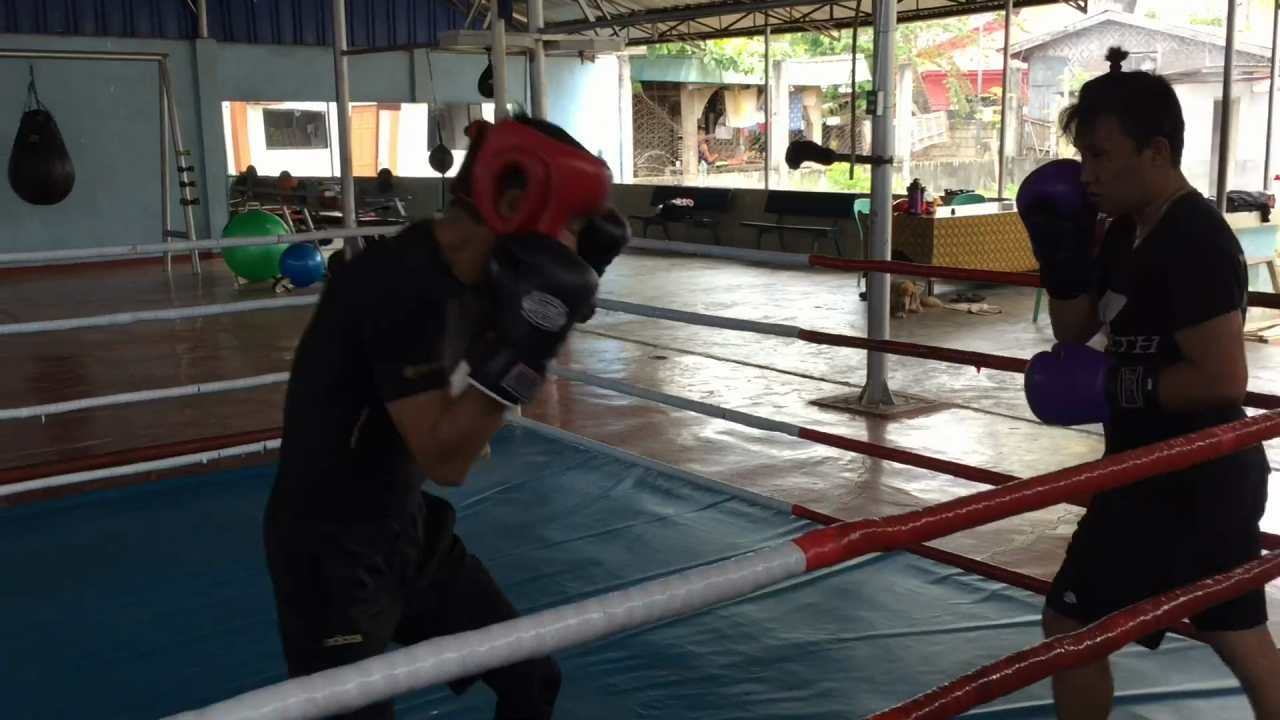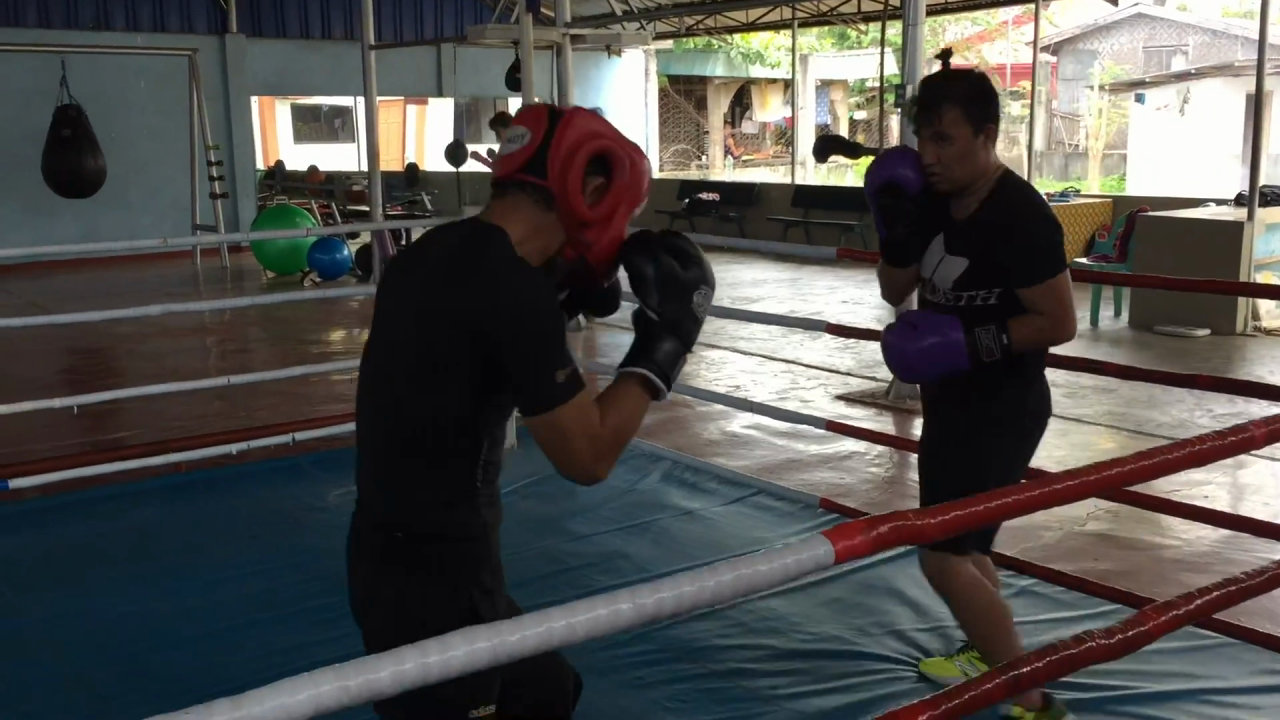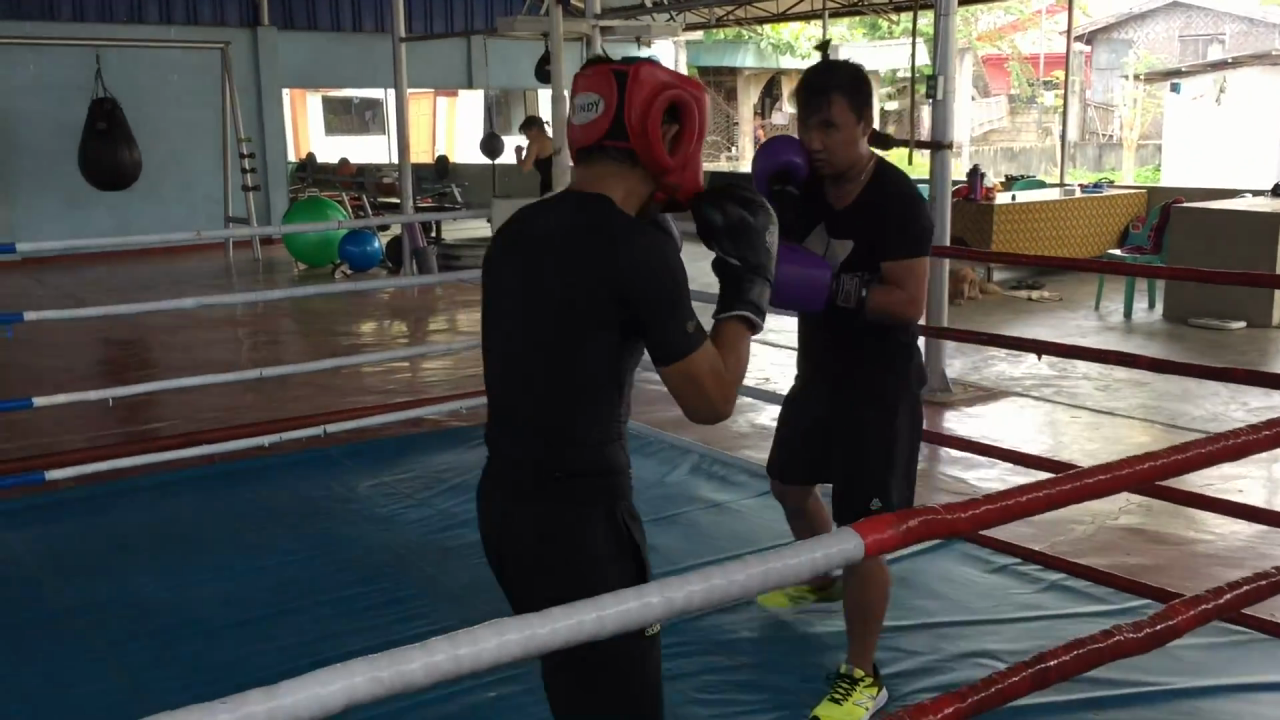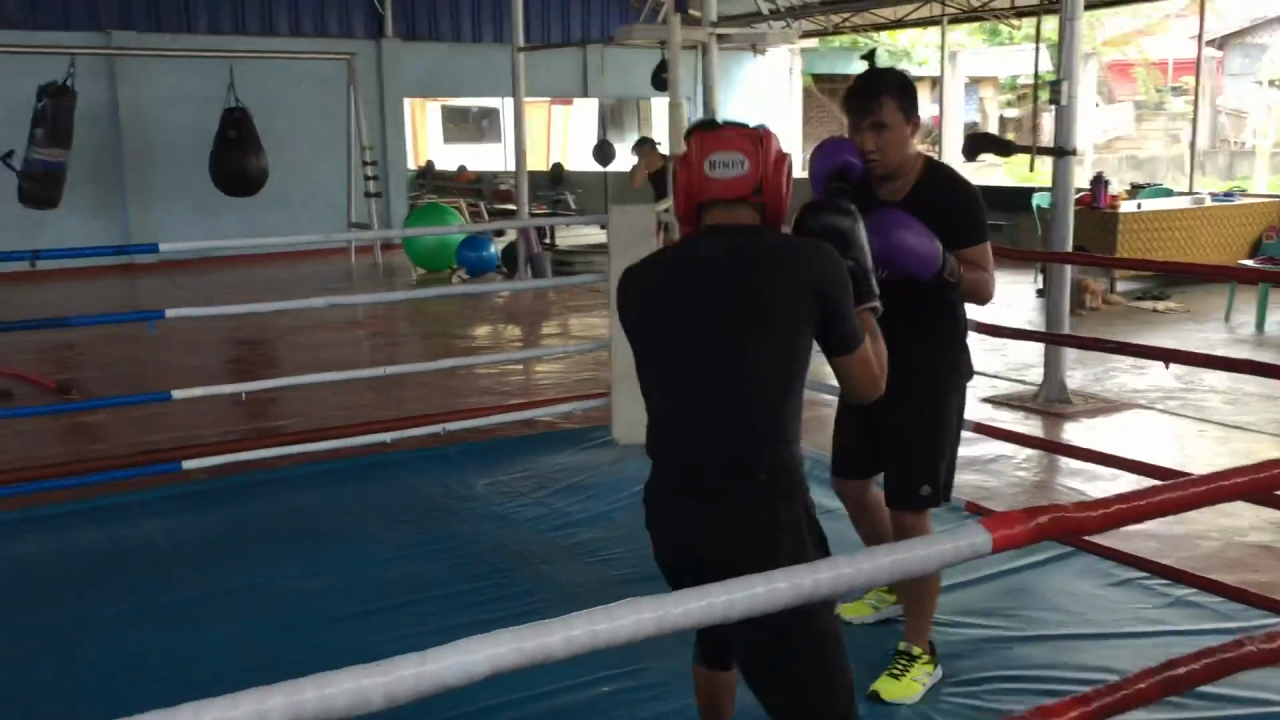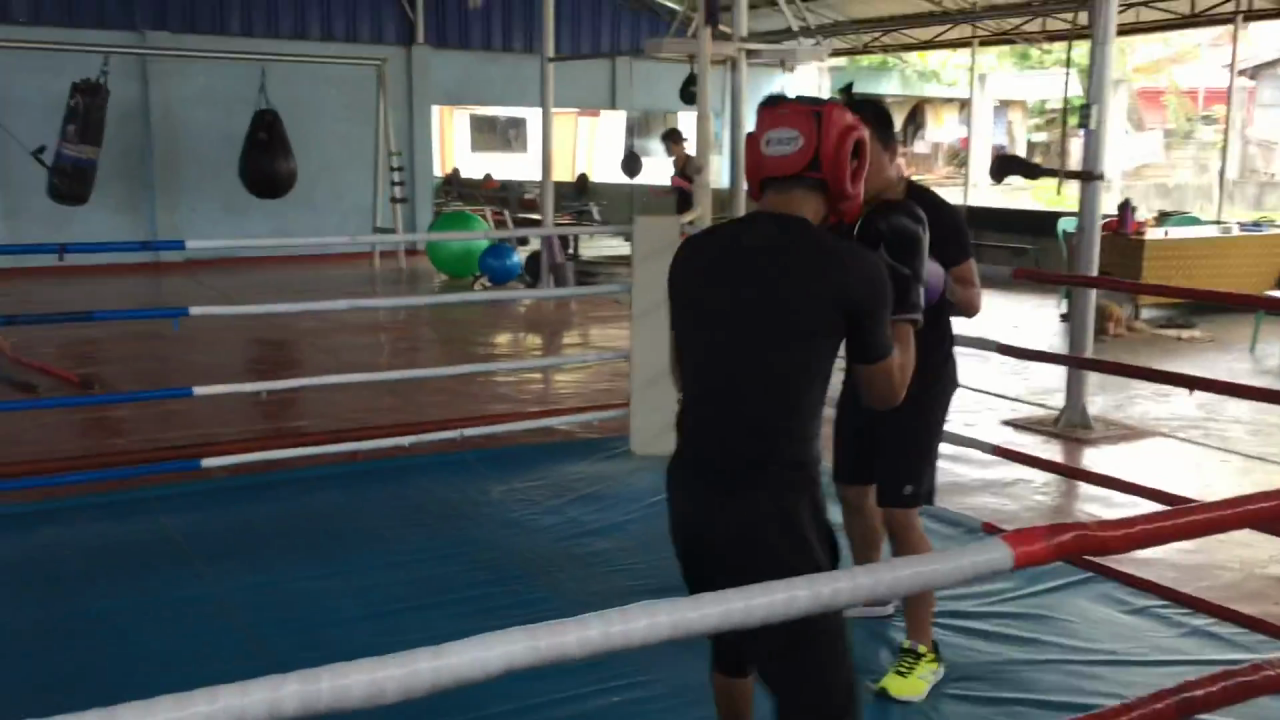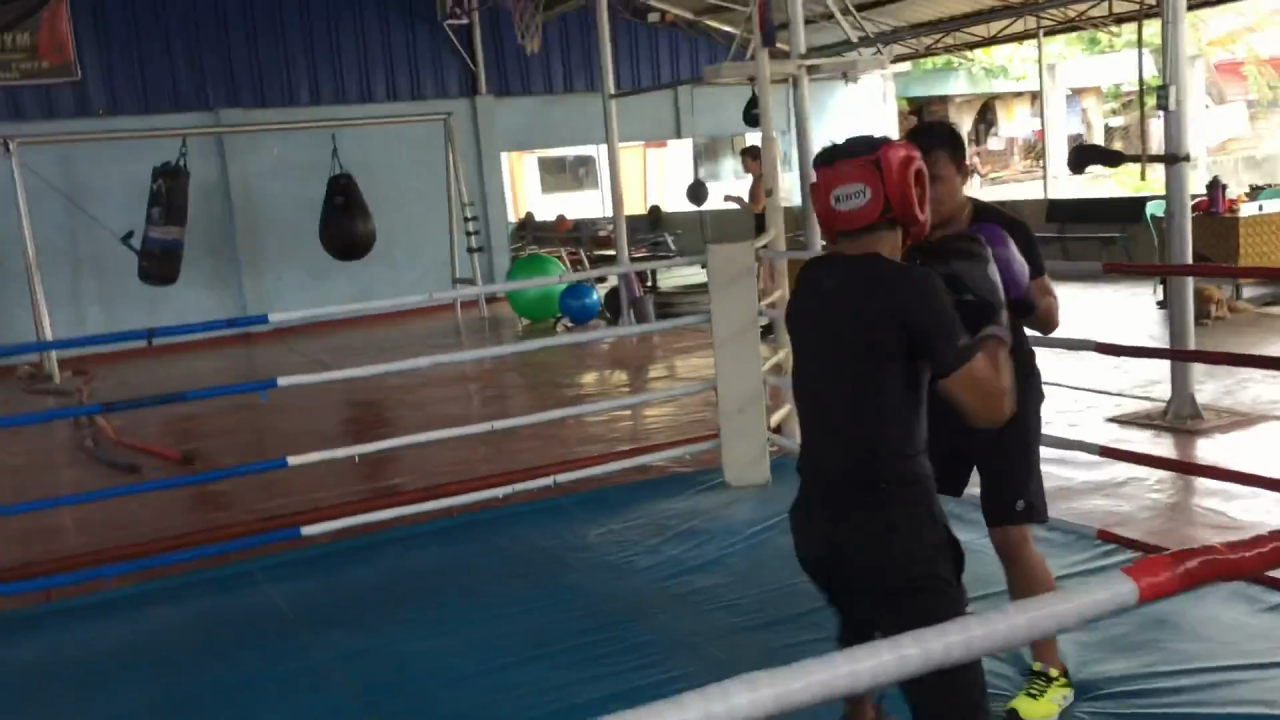
dt=0.7s
person 1, frame 1
left shoulder: (1192, 246)
right shoulder: (1128, 228)
left elbow: (1221, 380)
right elbow: (1076, 328)
left wrist: (1117, 389)
right wrist: (1060, 254)
left hip: (1181, 481)
right hip: (1213, 472)
left knee: (1069, 626)
person 1, frame 2
left shoulder: (1021, 216)
right shoulder: (934, 199)
left elbow: (1057, 322)
right elbow: (896, 291)
left wrist: (972, 344)
right wrist: (895, 232)
left hip: (1000, 409)
right hip: (952, 405)
left knee: (945, 554)
right knee: (952, 543)
right ankle: (988, 654)
person 1, frame 3
left shoulder: (897, 200)
right shoulder: (801, 184)
left elbow: (909, 302)
right elbow: (771, 273)
left wrist: (833, 288)
right wrist: (772, 217)
left hip: (881, 380)
right hip: (818, 367)
left knee: (858, 527)
right knee: (790, 484)
right ankle: (818, 582)
person 1, frame 4
left shoulder: (951, 195)
right shoulder: (853, 187)
left elbow: (983, 286)
left wrist: (938, 264)
left hip: (930, 371)
left knee: (909, 512)
right knee: (849, 482)
left ankle: (920, 652)
right ankle: (894, 588)
person 1, frame 5
left shoulder: (934, 215)
left elbow: (971, 300)
left wrist: (935, 284)
left hip: (920, 376)
right hip: (866, 368)
left knee: (899, 511)
right knee: (853, 489)
left ankle: (923, 650)
person 1, frame 6
left shoulder: (1005, 231)
left elbow: (1049, 319)
left wrist: (1020, 291)
left hip: (1006, 395)
right hip: (944, 392)
left knee: (1010, 534)
person 2, frame 1
left shoulder: (464, 274)
right shoulder: (397, 283)
left elbow: (512, 355)
right elbow: (443, 457)
left wrist: (575, 284)
right wrist: (527, 341)
left hip: (404, 528)
right hip: (329, 546)
person 2, frame 2
left shoulder: (435, 255)
right shoulder: (511, 287)
right elbow: (585, 456)
right wrist: (666, 338)
left hip: (406, 558)
right hip: (429, 582)
person 2, frame 3
left shoulder: (516, 233)
right shoulder: (637, 250)
right elbow: (708, 401)
right wrist: (747, 283)
left hip: (508, 503)
right hip: (578, 517)
left knee: (575, 659)
person 2, frame 4
left shoulder: (639, 282)
right shoulder: (812, 264)
right elbow: (868, 384)
right wrist: (858, 274)
left hip: (673, 511)
right hip: (765, 514)
left knee: (723, 625)
person 2, frame 5
left shoulder: (694, 254)
right shoulder: (853, 270)
right elbow: (886, 392)
right wrist: (908, 285)
left hip: (690, 495)
right hip: (773, 510)
left knee: (731, 636)
person 2, frame 6
left shoulder: (809, 282)
right shoulder: (912, 290)
right elbow: (991, 409)
right wrist: (988, 309)
left hip: (816, 524)
right hip: (895, 529)
left knee: (867, 614)
